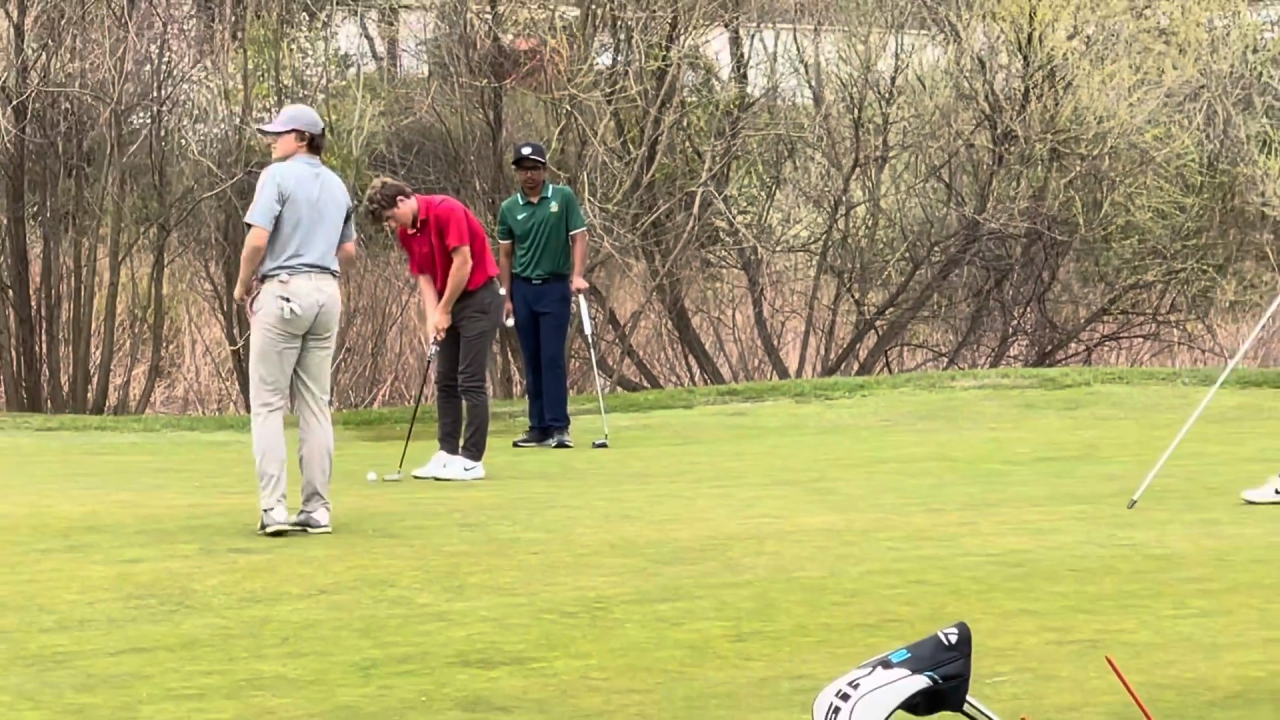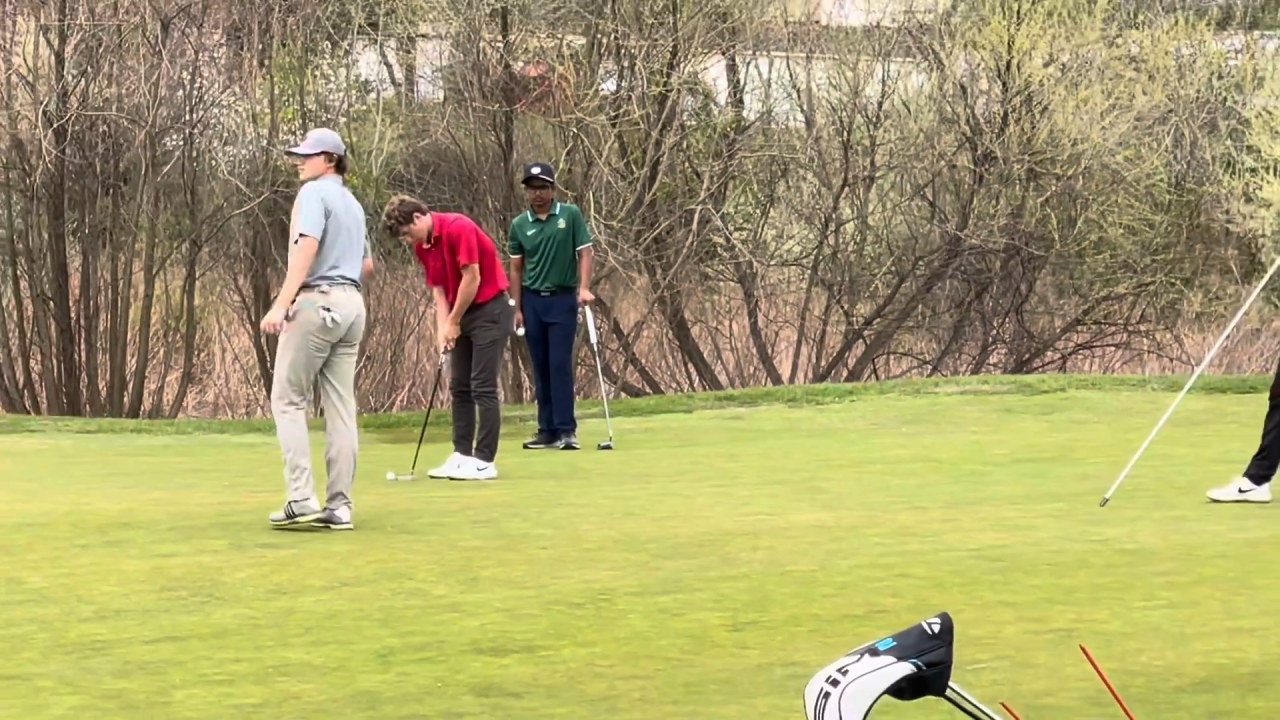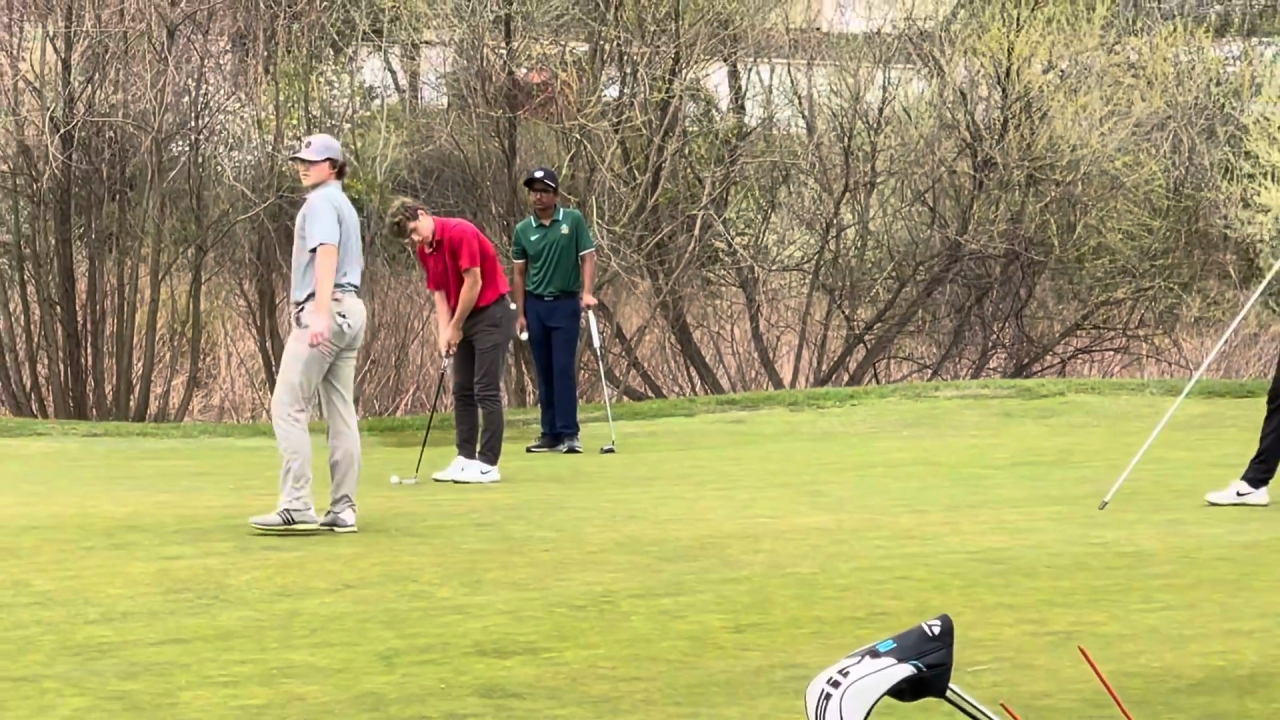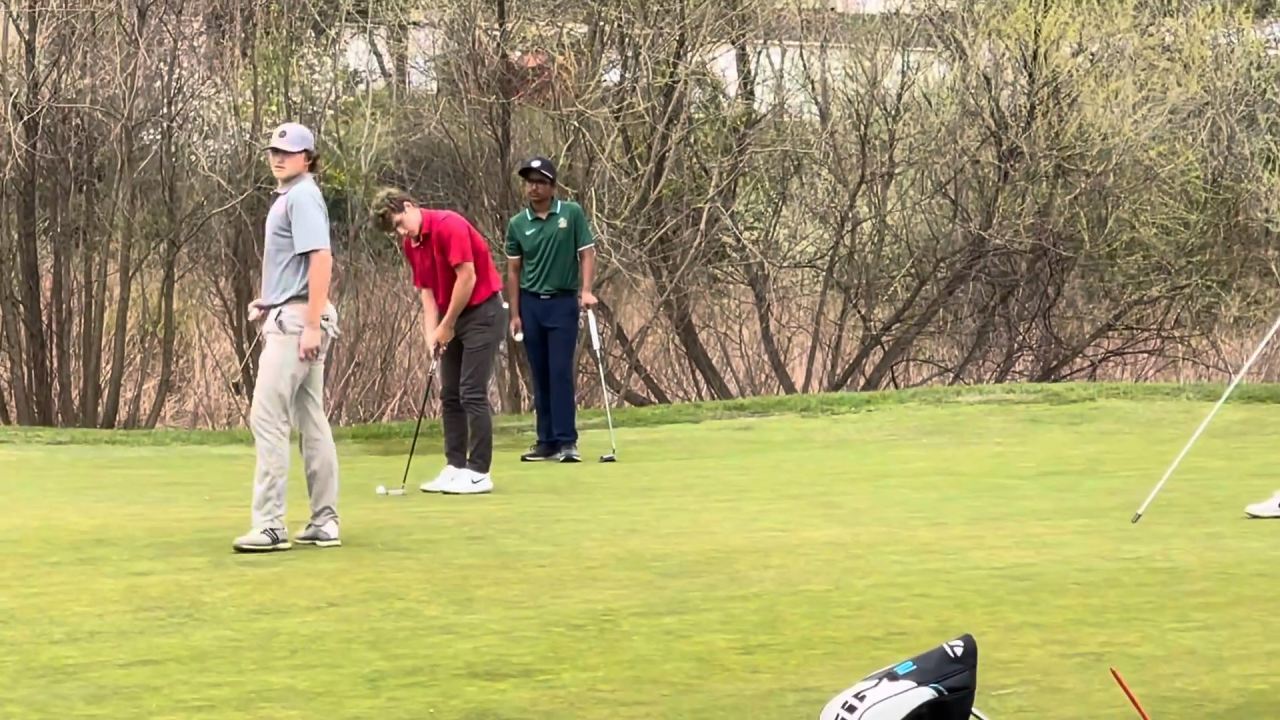
dt=0.2s
person 1, frame 1
left shoulder: (277, 175)
right shoulder: (337, 185)
left elbow: (256, 240)
right elbow: (347, 250)
left wrist: (244, 283)
left hip: (282, 294)
right hip: (326, 294)
left knee: (268, 405)
right knee: (315, 406)
left ankle: (275, 507)
right ankle: (316, 508)
person 1, frame 2
left shoulder: (313, 193)
right shoulder: (352, 203)
left elbow: (306, 248)
right elbow: (366, 265)
left wrist: (281, 303)
left hip: (317, 304)
right hip: (352, 305)
left knee: (288, 400)
right knee: (341, 409)
left ankle: (302, 497)
right ankle: (339, 505)
person 1, frame 3
left shoulder: (322, 200)
right shoulder: (344, 204)
left elbow: (327, 255)
left wrist: (319, 312)
left hip: (324, 314)
right hip: (350, 311)
left knee: (288, 407)
right knee: (342, 413)
left ankle: (297, 505)
right ankle: (343, 508)
person 1, frame 4
left shoulder: (302, 196)
right shoulder: (290, 196)
left elbow: (320, 260)
left wrist: (312, 324)
right wrist: (269, 299)
left hip: (296, 319)
right hip: (295, 317)
left knee: (268, 418)
right knee: (311, 421)
left ankle: (270, 525)
right ankle: (324, 522)
person 2, frame 1
left shoulder: (564, 197)
right shoulder: (508, 208)
left elbow: (578, 237)
right elbow: (505, 255)
left wrist: (577, 275)
right wrist: (506, 297)
left hip: (555, 287)
right hip: (522, 289)
left knee: (553, 358)
right knee: (531, 361)
left ankle: (558, 427)
right ankle: (539, 427)
person 2, frame 2
left shoulder: (571, 215)
right shoulder: (519, 225)
left elbow: (584, 252)
right elbow: (516, 269)
left wrist: (584, 288)
right wrist: (517, 309)
left hip: (562, 299)
right hip: (532, 301)
left knee: (561, 365)
right knee: (540, 368)
left ankle: (566, 430)
right ankle: (547, 429)
person 2, frame 3
left shoulder: (574, 220)
right shoulder: (522, 230)
left elbow: (587, 257)
right elbow: (519, 274)
left wrist: (587, 292)
right wrist: (520, 314)
left hip: (565, 303)
right hip: (535, 305)
left knee: (564, 369)
right knee: (544, 372)
left ankle: (569, 434)
right ankle: (550, 433)
person 2, frame 4
left shoulder: (572, 213)
right shoulder: (517, 224)
left elbow: (587, 253)
right elbow: (513, 271)
left wrist: (586, 290)
right wrist: (514, 314)
left hip: (563, 302)
right hip: (530, 304)
left knee: (561, 372)
right knee: (540, 375)
left ankle: (566, 441)
right ankle: (547, 441)
person 3, frame 1
left shoulder: (446, 209)
right shoulder: (406, 233)
left elbow: (464, 262)
right elbow: (424, 276)
left wrist: (444, 311)
right wrist: (432, 317)
left hip: (479, 298)
right hip: (449, 303)
left knee: (470, 381)
right knee: (445, 381)
left ankle: (472, 460)
right ankle: (448, 453)
person 3, frame 2
left shoulder: (458, 228)
right shoulder: (422, 247)
left elbow: (472, 278)
right elbow: (438, 288)
left wrist: (453, 322)
right wrist: (443, 328)
left hip: (490, 309)
right hip: (463, 313)
left knee: (483, 387)
right knee: (460, 387)
left ankle: (484, 461)
right ankle: (462, 454)
person 3, frame 3
left shoulder: (460, 232)
right shoulder: (424, 250)
left elbow: (473, 282)
right elbow: (439, 292)
left wrist: (455, 327)
right wrist: (444, 332)
left hip: (492, 314)
right hip: (464, 317)
left knee: (486, 391)
right knee: (462, 391)
left ankle: (487, 464)
right ankle: (466, 458)
person 3, frame 4
left shoulder: (449, 225)
right shoulder: (410, 245)
left elbow: (467, 278)
right elbow: (426, 289)
left wrist: (446, 326)
right wrist: (432, 331)
left hip: (482, 312)
right hip: (452, 318)
left knee: (473, 393)
right knee: (450, 396)
left ankle: (479, 473)
right ankle: (456, 468)
